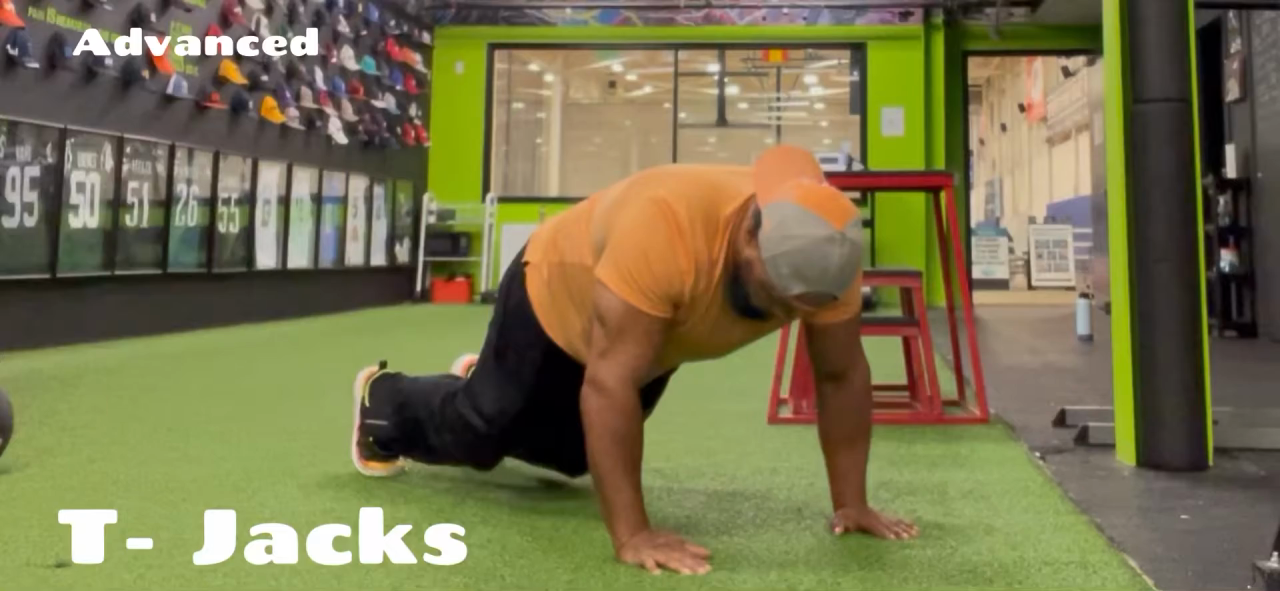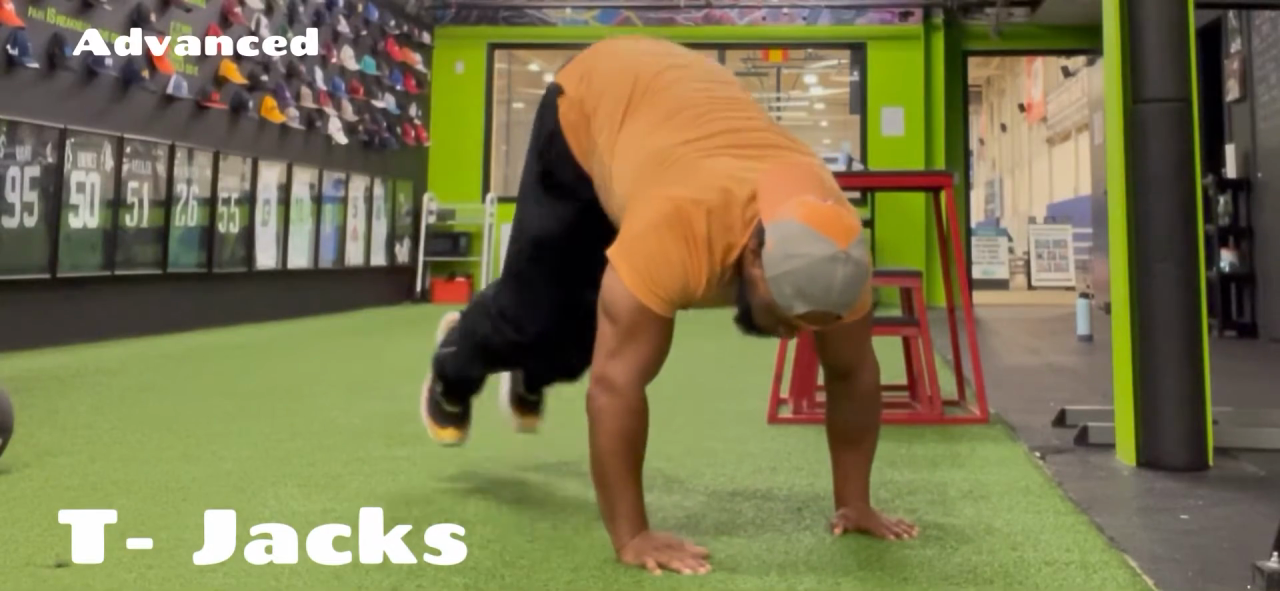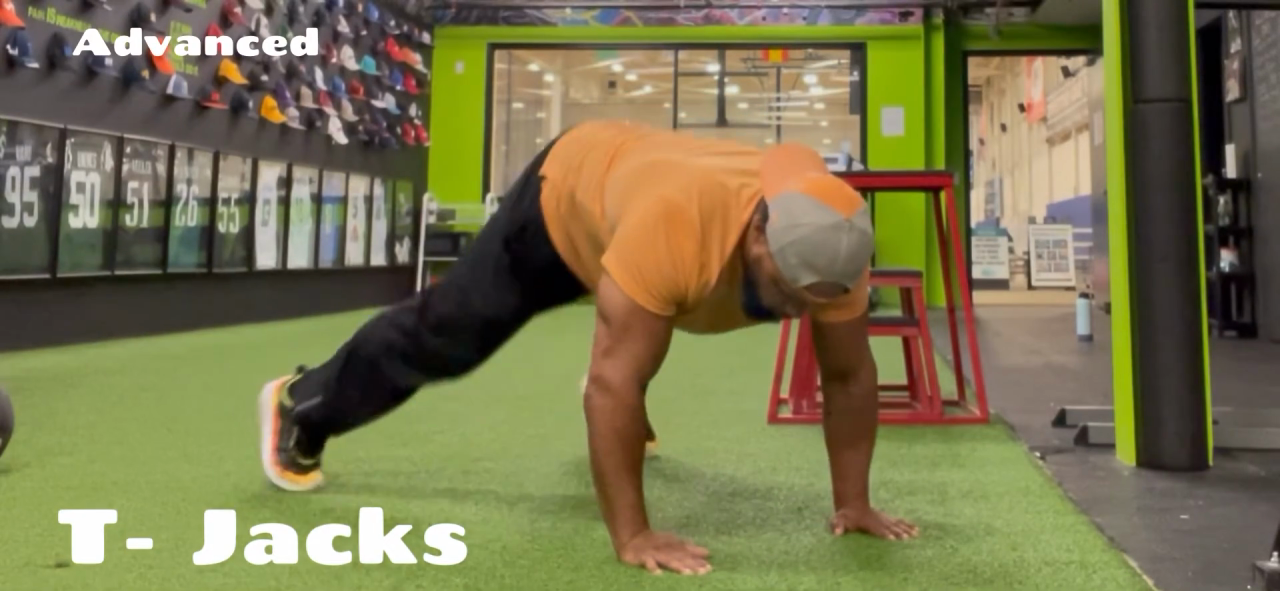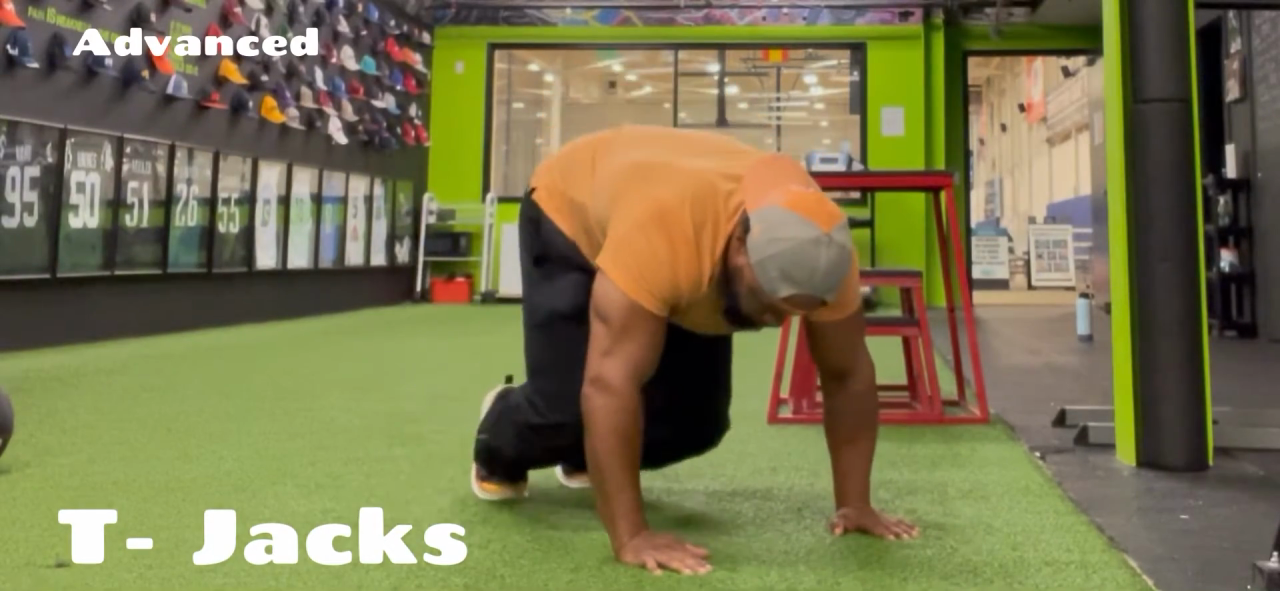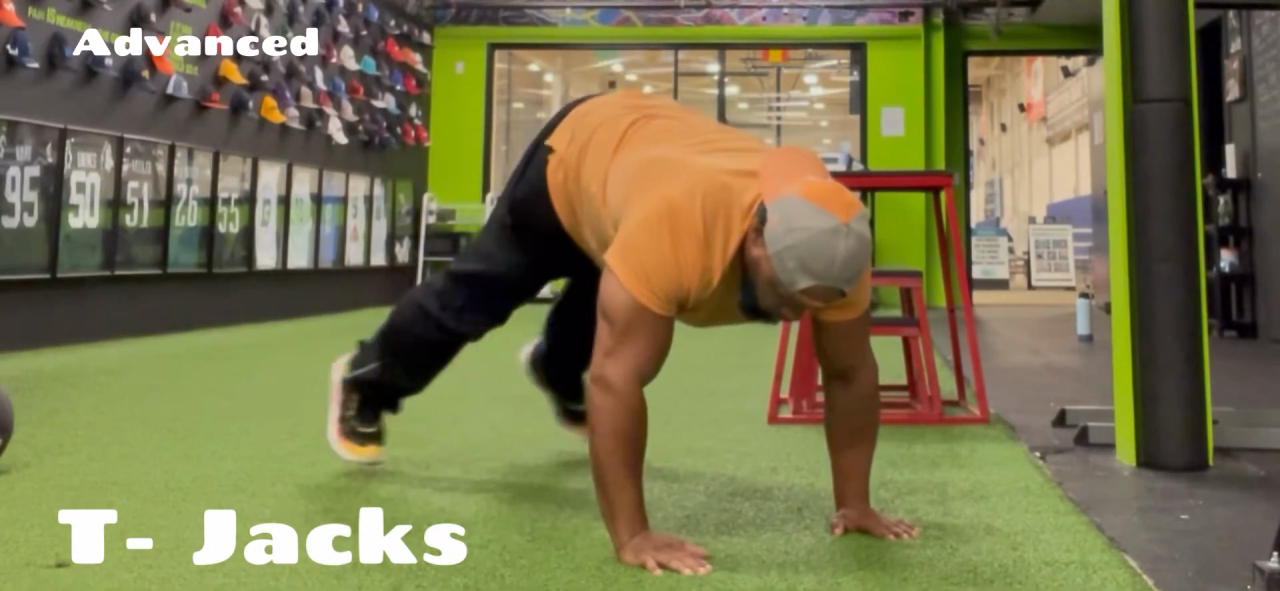
dt=1s
person 1, frame 1
left shoulder: (821, 250)
right shoulder: (666, 232)
left elbow: (842, 376)
right elbow: (608, 387)
left wrist: (852, 504)
right wrist: (631, 535)
left hip: (637, 326)
right hip: (563, 292)
left knee: (566, 448)
right knee: (486, 423)
left ankle: (484, 378)
right ankle: (382, 405)
person 1, frame 2
left shoulder: (829, 241)
right shoulder: (676, 230)
left elbow: (851, 373)
right elbow: (615, 383)
left wrist: (854, 500)
right wrist: (632, 536)
left knee: (597, 309)
right knee: (534, 298)
left ankle: (529, 372)
right ankle: (455, 369)
person 1, frame 3
left shoulder: (824, 245)
right shoulder: (675, 230)
left elbow: (850, 373)
right elbow: (611, 379)
left wrist: (853, 504)
right wrist: (631, 537)
right hip: (571, 194)
left knee: (639, 331)
right knee: (448, 332)
left ankle: (617, 424)
right ankle: (301, 407)
person 1, frame 4
left shoulder: (814, 249)
right shoulder: (661, 232)
left elbow: (848, 375)
right elbow: (609, 383)
left wrist: (855, 504)
right wrist: (630, 538)
left knee: (694, 423)
right knee: (568, 397)
left ankle: (582, 448)
right ankle: (500, 444)
person 1, frame 5
left shoulder: (830, 243)
right shoulder: (671, 227)
left elbow: (849, 372)
right elbow: (613, 380)
left wrist: (856, 502)
right wrist: (632, 535)
right hip: (579, 157)
left knee: (605, 298)
right knee: (478, 294)
left ankle: (556, 370)
right ankle: (367, 380)
